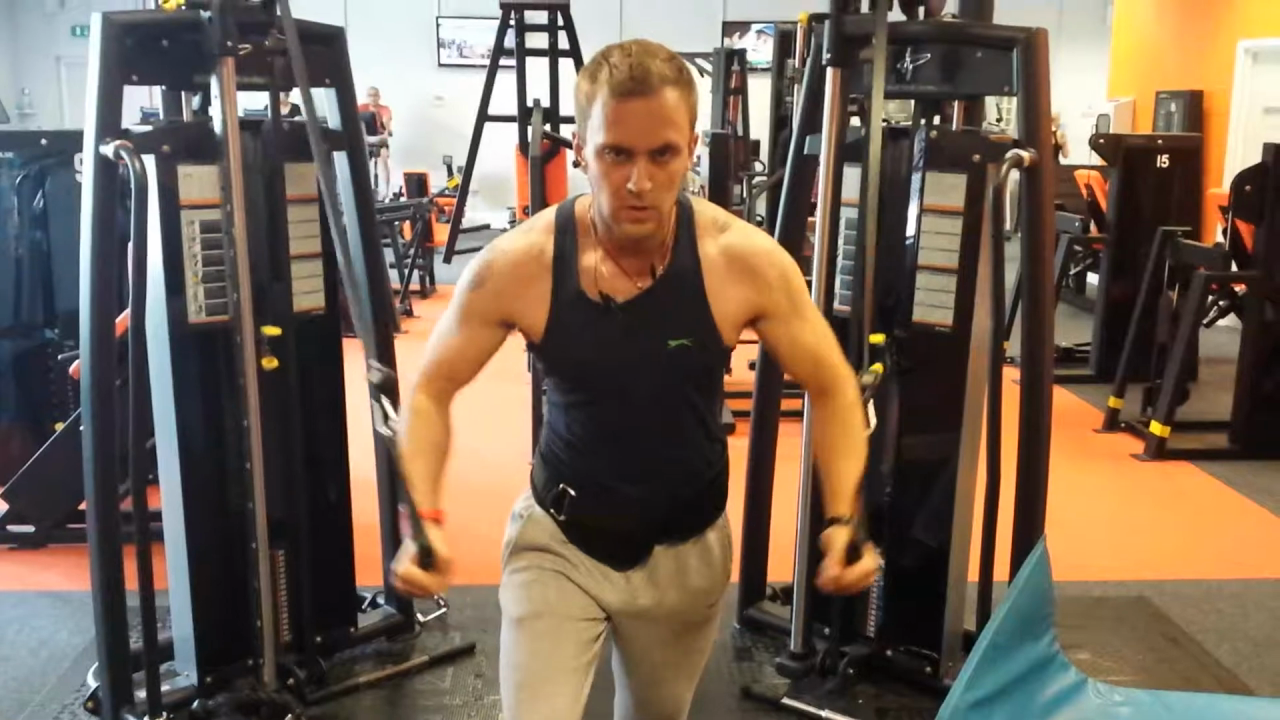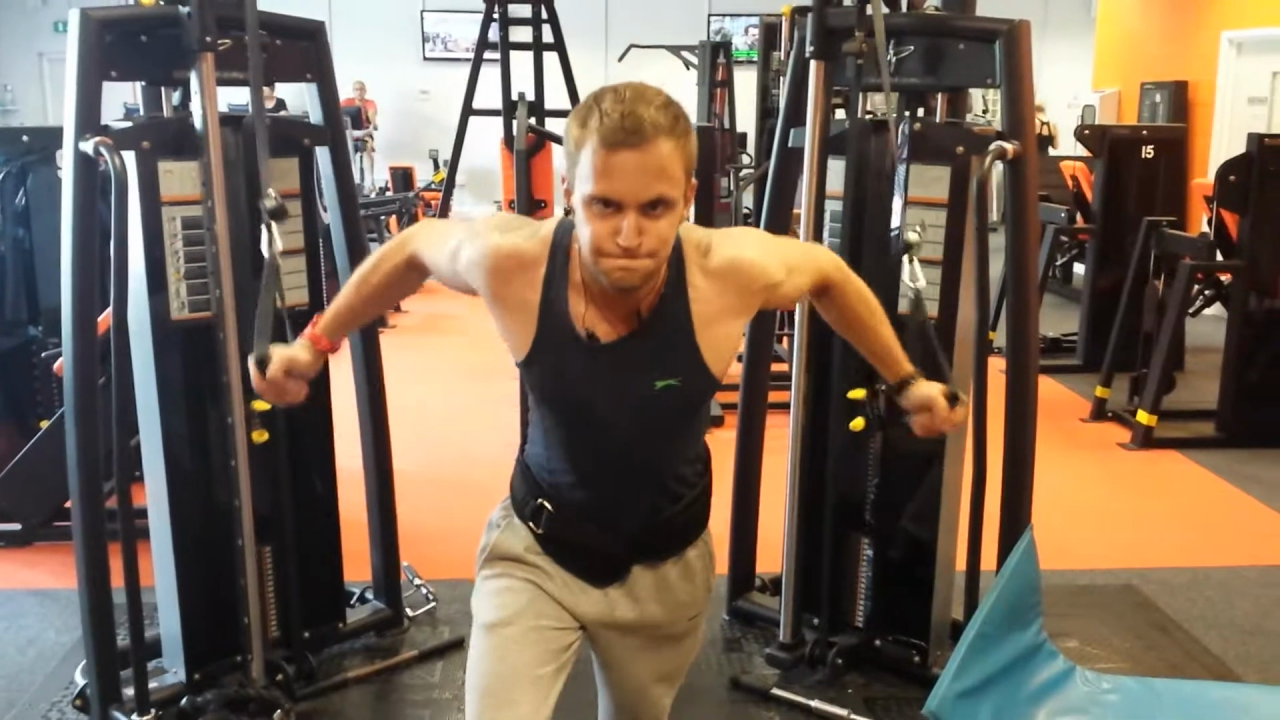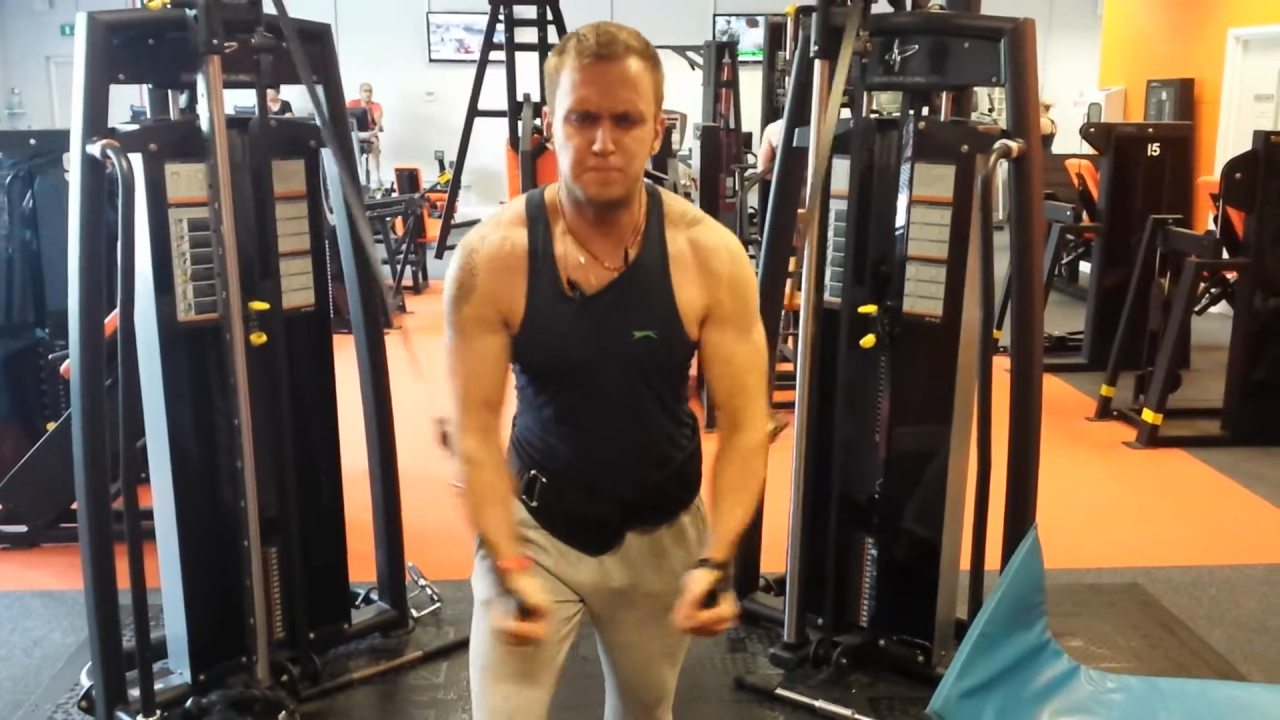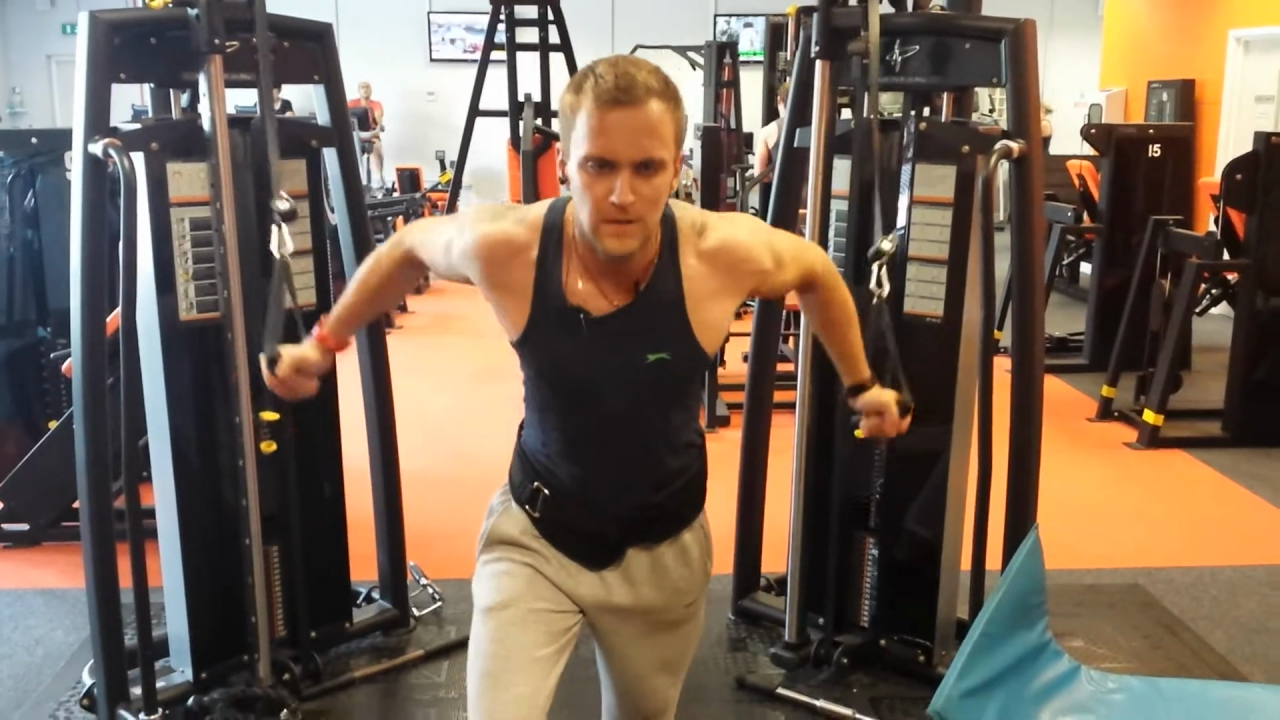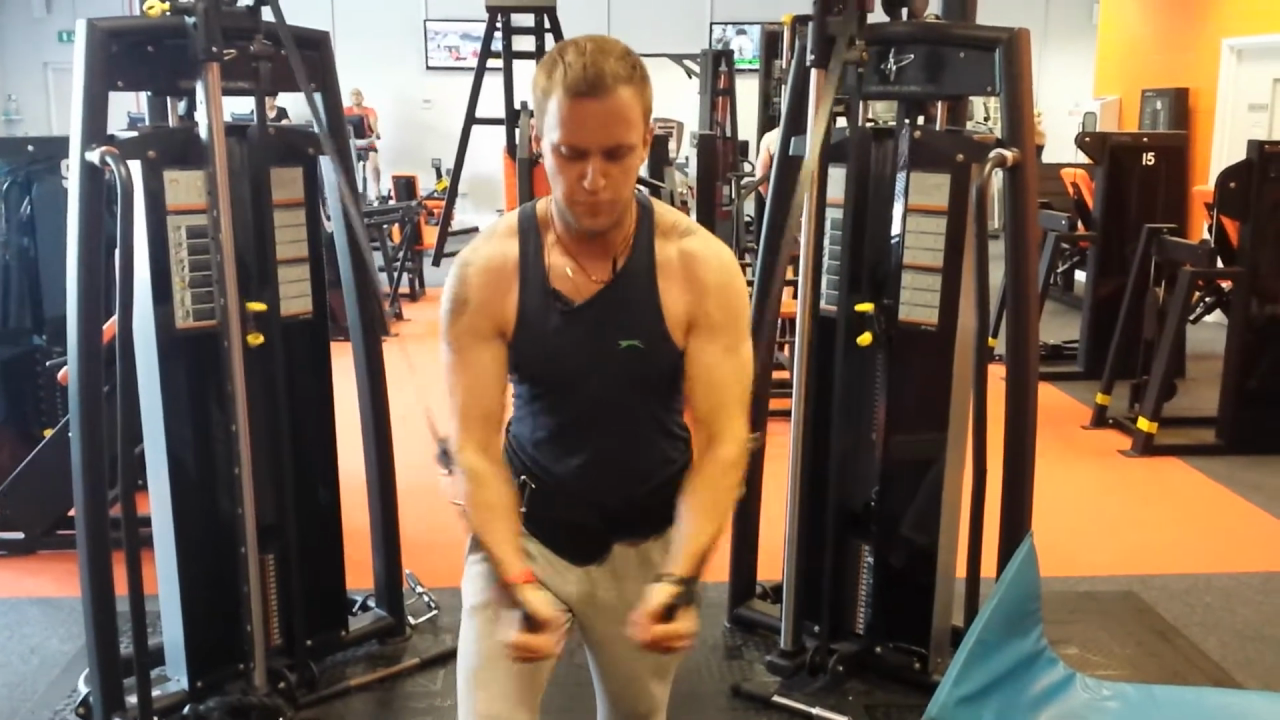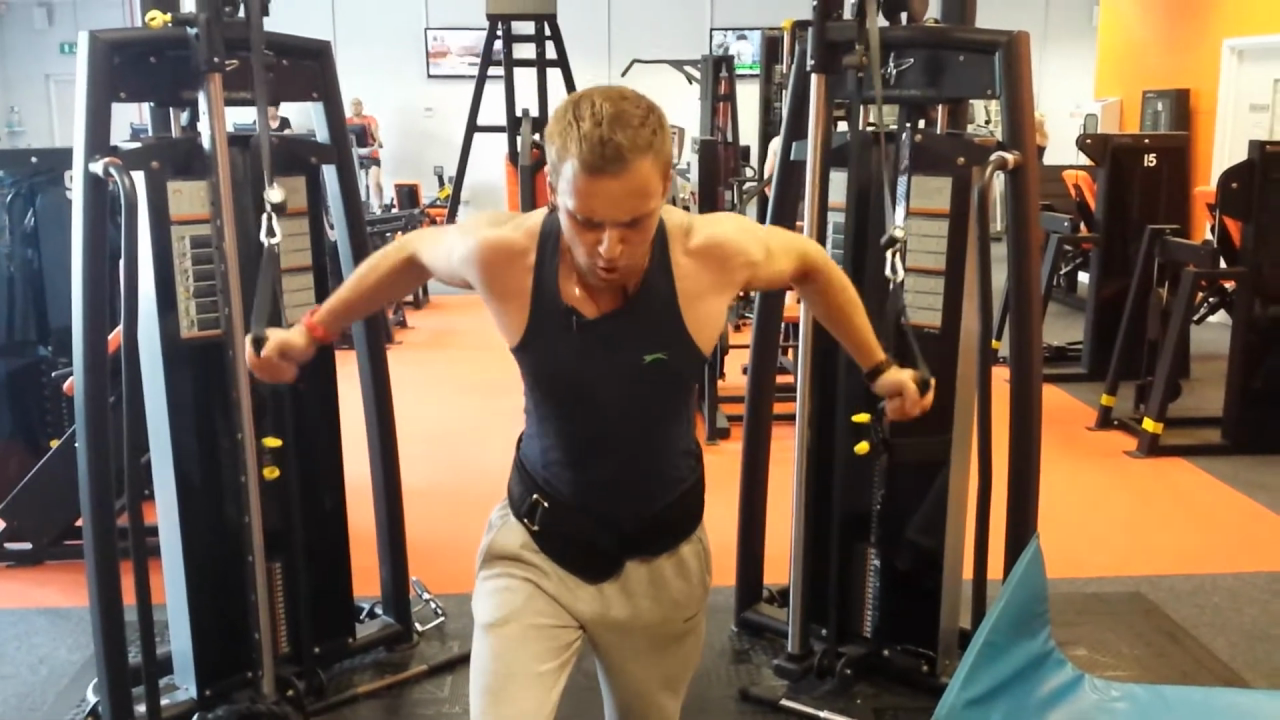
dt=0.7s
person 1, frame 1
left shoulder: (746, 259)
right shoulder: (518, 264)
left elbow: (831, 388)
right elbow: (430, 390)
left wrist: (841, 520)
right wrist: (426, 522)
left hip: (686, 546)
right hip: (560, 540)
person 1, frame 2
left shoulder: (735, 271)
right shoulder: (511, 259)
left elbow: (828, 273)
right elbow: (418, 246)
left wrist: (905, 380)
right wrist: (314, 344)
left hip: (668, 561)
right hip: (537, 550)
person 1, frame 3
left shoulder: (709, 255)
right shoulder: (492, 256)
left elbow: (745, 426)
right elbow: (474, 432)
left wrist: (714, 565)
right wrist: (510, 571)
left hip: (660, 529)
right hip: (534, 523)
person 1, frame 4
left shoulder: (728, 253)
right shoulder: (502, 247)
left elbow: (815, 271)
right elbow: (409, 246)
left wrist: (861, 384)
right wrist: (324, 344)
left hip: (664, 545)
right hip: (536, 535)
person 1, frame 5
left shoulder: (699, 266)
right shoulder: (487, 270)
left elbow: (724, 441)
right elbow: (472, 450)
left wrist: (677, 582)
right wrist: (518, 589)
left hip: (650, 539)
right hip: (523, 529)
person 1, frame 6
left shoulder: (716, 251)
right shoulder: (501, 253)
left elbow: (810, 262)
right elbow: (410, 252)
left wrist: (878, 367)
right wrist: (311, 331)
left hip: (663, 556)
right hip: (534, 548)
